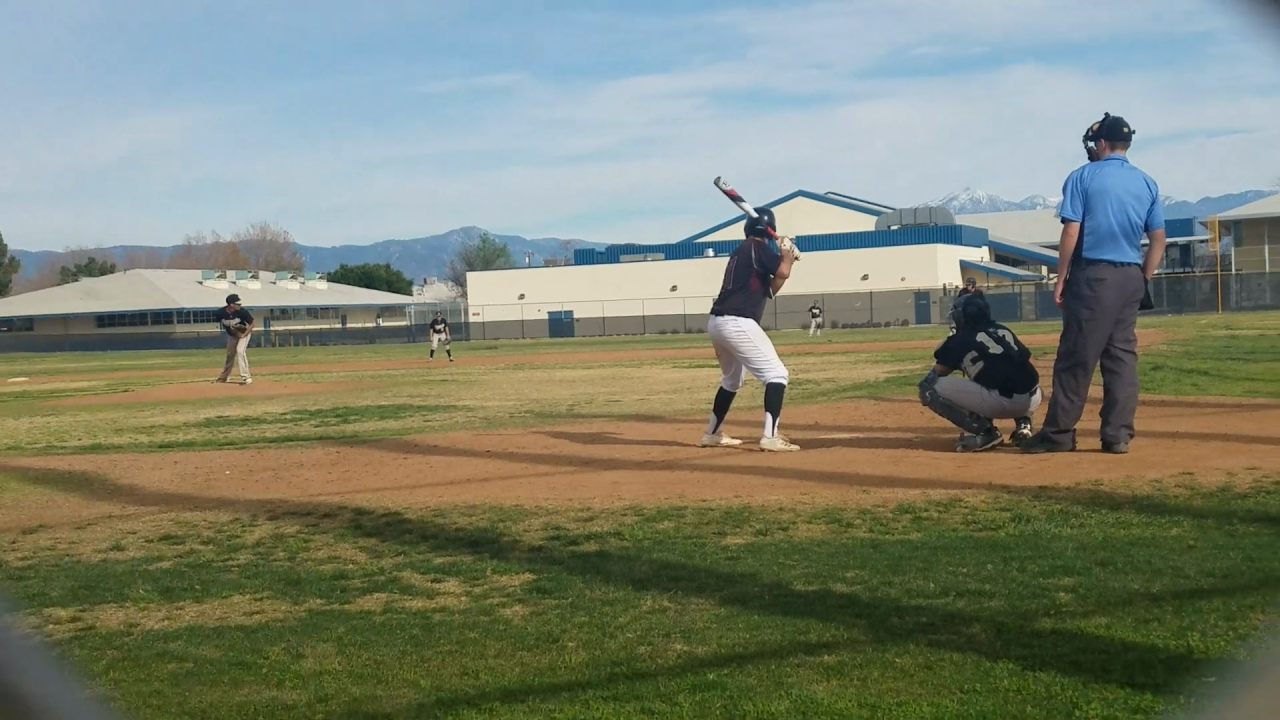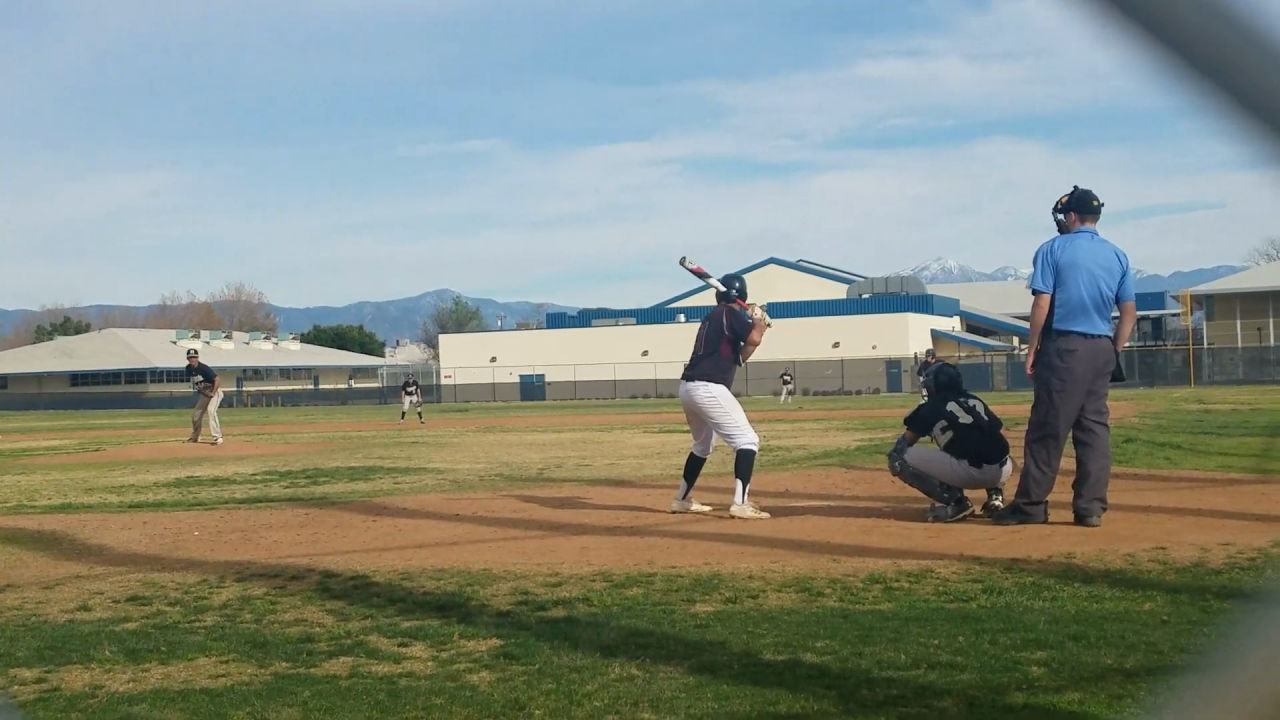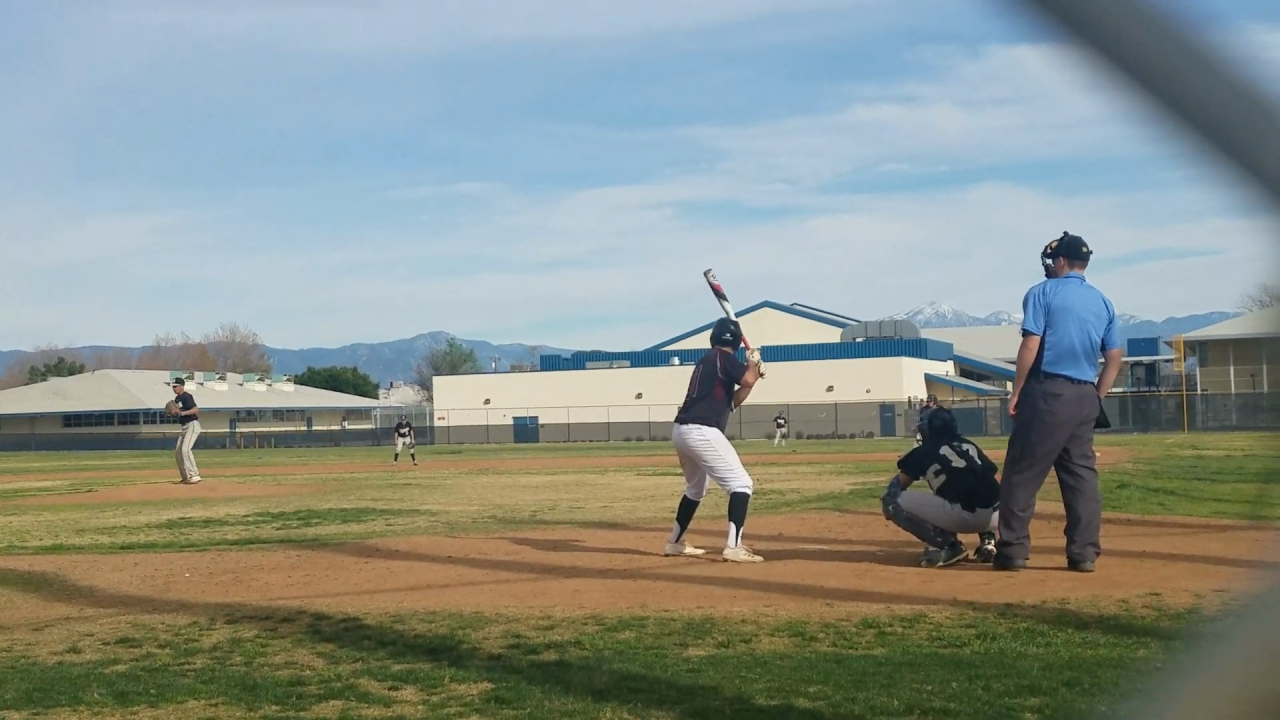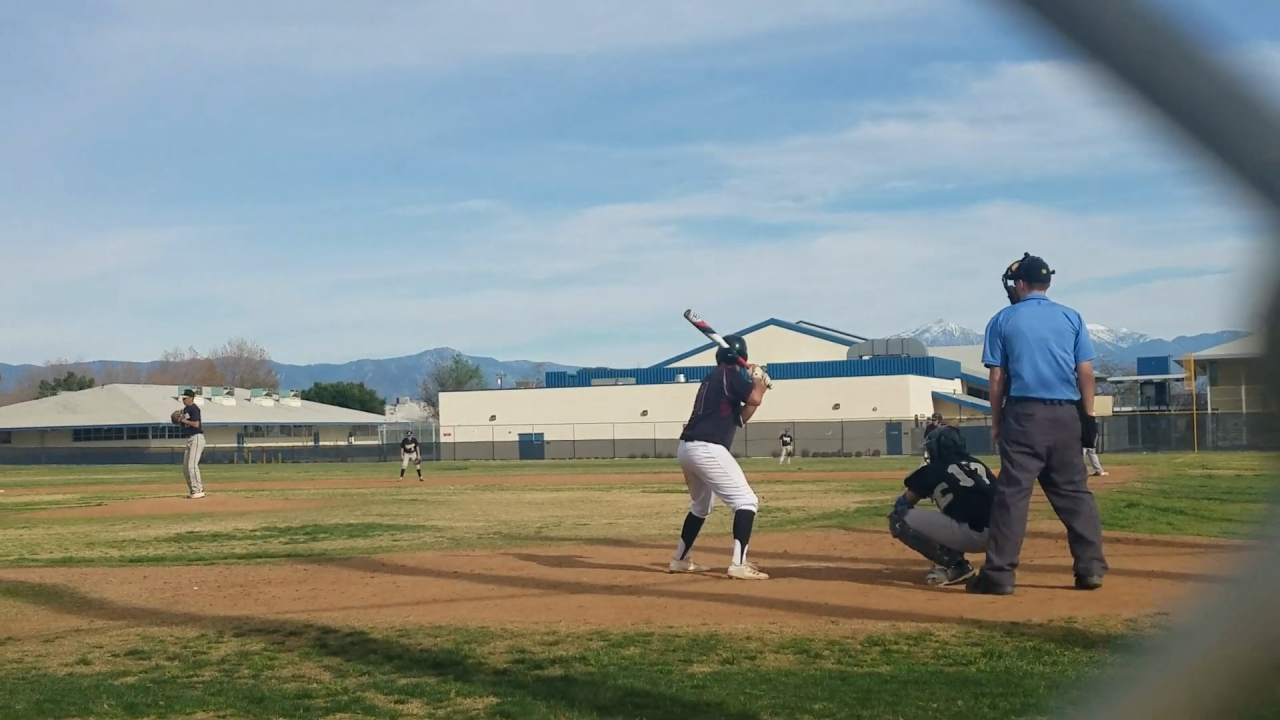
dt=0.5s
person 1, frame 1
left shoulder: (1083, 177)
right shoulder: (1147, 184)
left elbow: (1071, 233)
right elbow: (1158, 240)
left wrist: (1061, 278)
right wrist: (1143, 280)
left hip: (1092, 276)
right hip: (1130, 277)
left knee: (1077, 356)
right knee: (1123, 356)
left ankle: (1058, 433)
right ankle: (1119, 434)
person 1, frame 2
left shoulder: (1053, 249)
right shoulder: (1118, 255)
left elbow: (1042, 305)
right elbow: (1128, 312)
left wrist: (1032, 349)
right wrist: (1114, 352)
left hip: (1063, 347)
right hip: (1102, 349)
left knee: (1048, 428)
right knee: (1095, 427)
left ankle: (1031, 505)
right ankle: (1091, 506)
person 1, frame 3
left shoulder: (1043, 292)
right shoulder: (1103, 302)
left elbow: (1031, 346)
right elbow: (1114, 359)
left wrist: (1016, 391)
right wrist: (1095, 397)
left hip: (1048, 391)
right hip: (1085, 395)
left knee: (1022, 470)
right knee: (1082, 473)
left ankle: (1013, 548)
right ankle: (1084, 552)
person 1, frame 4
left shoulder: (1003, 320)
right shoulder: (1071, 317)
left elbow: (997, 378)
right elbow: (1086, 371)
left wrist: (997, 421)
right wrist: (1087, 415)
left hip: (1024, 415)
right hip: (1066, 415)
left knee: (1012, 494)
right knee: (1075, 493)
left ankle: (999, 574)
right ankle: (1090, 566)
person 2, frame 1
left shoulder: (740, 251)
right shoulder: (757, 248)
left elbow: (769, 290)
right elbow: (783, 272)
left wrist: (788, 258)
right wrist: (786, 252)
left hip: (718, 323)
right hip: (737, 323)
left knee: (732, 379)
right knee: (776, 374)
left ankle: (712, 433)
right ankle: (770, 437)
person 2, frame 2
left shoulder: (712, 317)
right shoulder: (729, 314)
left elbow: (739, 358)
right elbow: (754, 339)
left wrist: (758, 325)
right wrist: (757, 321)
left hip: (689, 388)
right hip: (708, 388)
left knee: (703, 445)
right knee: (747, 440)
left ankle: (682, 499)
right ankle: (740, 504)
person 2, frame 3
left shoulder: (706, 361)
right shoulder: (723, 357)
left elbow: (732, 402)
right elbow: (746, 380)
left wrist: (754, 375)
right wrist: (753, 363)
left hip: (682, 431)
right hip: (701, 432)
left knee: (696, 488)
right knee: (741, 483)
left ankle: (675, 542)
right ankle: (733, 547)
person 2, frame 4
left shoulder: (712, 378)
right shoulder: (729, 374)
left elbow: (740, 418)
right elbow: (755, 400)
left wrist: (758, 387)
right wrist: (757, 381)
left hip: (688, 449)
right hip: (707, 449)
left knee: (701, 505)
right knee: (746, 501)
left ankle: (680, 559)
right ankle: (738, 564)
person 3, frame 1
left shoulder: (959, 340)
right shoulder: (1004, 331)
left elbow: (935, 376)
right elbow: (1028, 364)
left hip: (999, 402)
right hip: (1032, 399)
left knee: (928, 387)
left ankle: (983, 431)
right ankle: (1023, 423)
person 3, frame 2
left shoulder: (929, 408)
right shoulder: (975, 401)
left elbow: (905, 443)
right elbow: (998, 435)
left hip: (969, 472)
right hip: (1003, 470)
left knee: (898, 457)
left ankle: (953, 501)
right ankle: (995, 494)
person 3, frame 3
left shoulder: (924, 451)
right shoulder: (969, 446)
left elbow: (897, 486)
right elbow: (991, 480)
left hip: (962, 516)
right hip: (995, 515)
left knee: (891, 501)
left ankle: (947, 545)
right ankle: (988, 539)
person 3, frame 4
left shoulder: (932, 470)
right shoulder: (977, 465)
left elbow: (902, 505)
left hip: (971, 535)
left knee: (898, 518)
left ankle: (953, 564)
